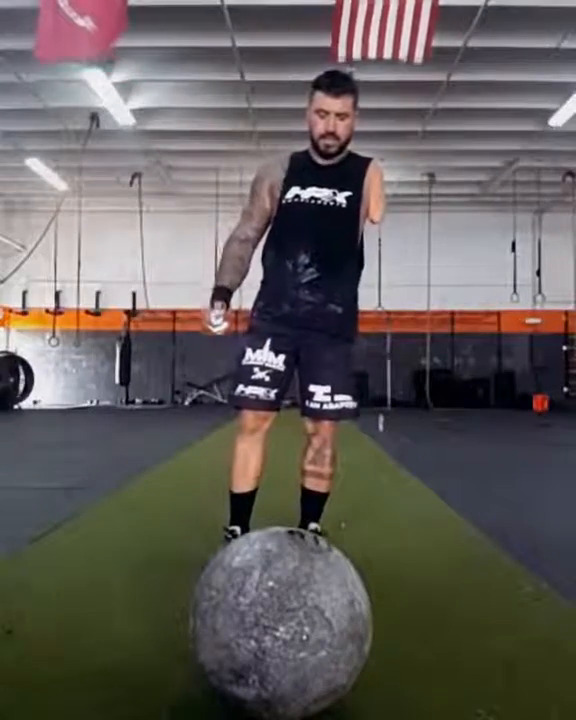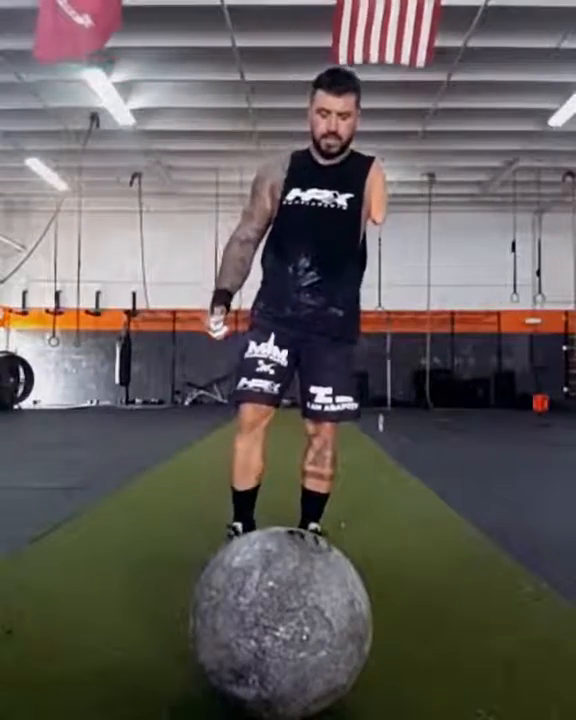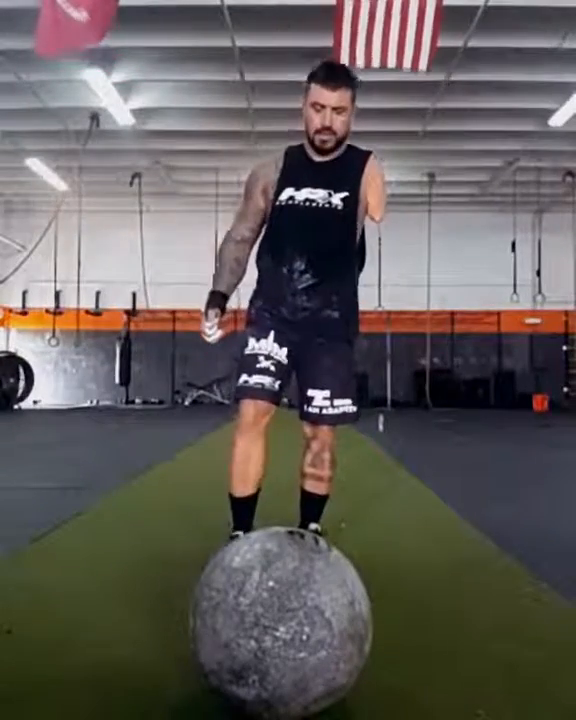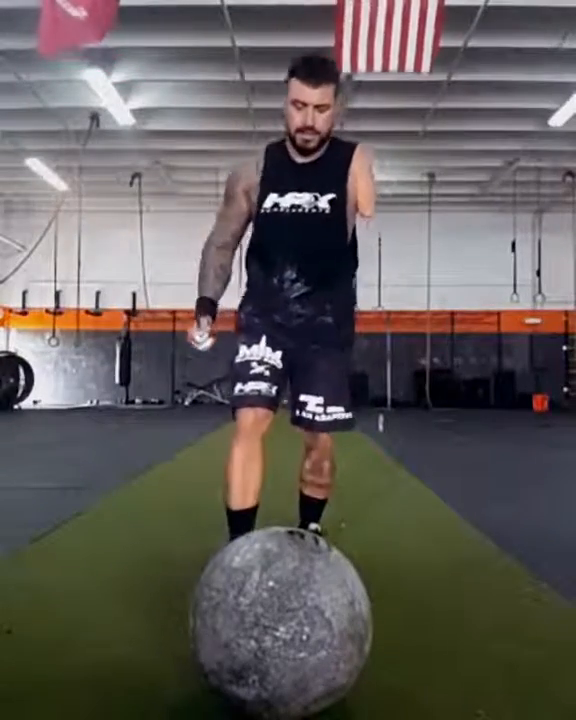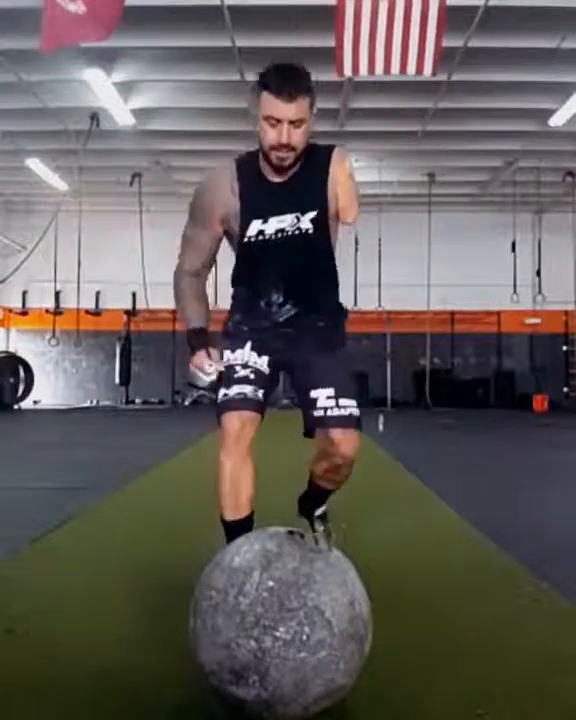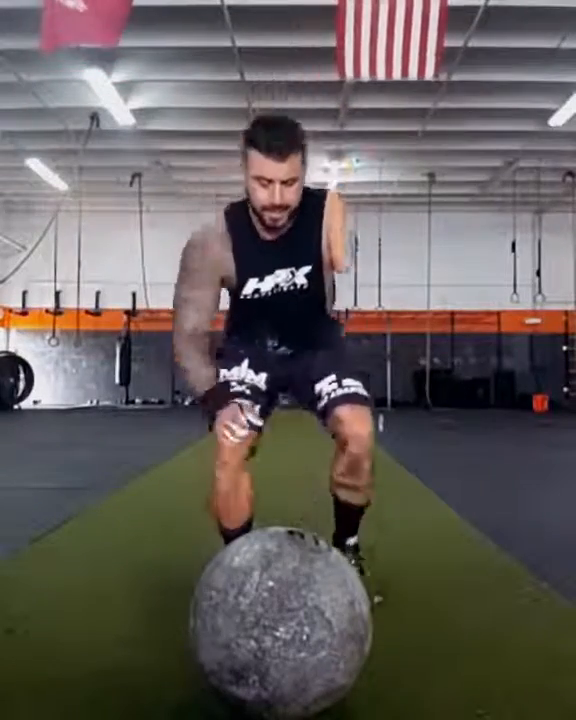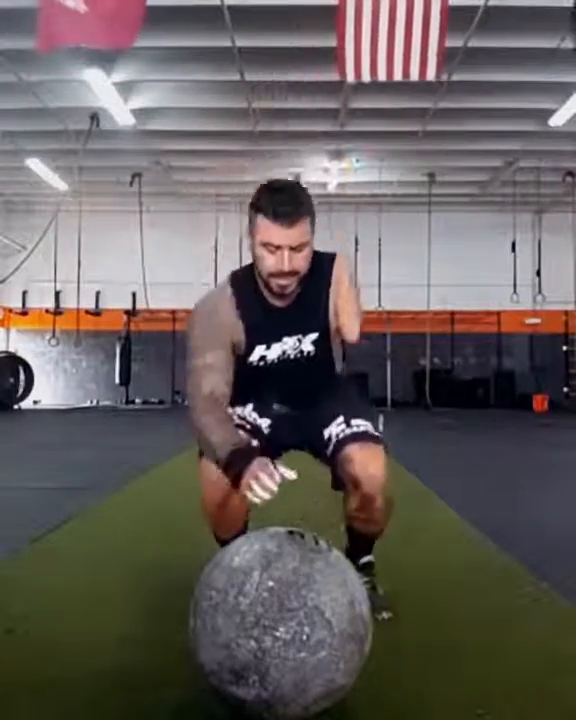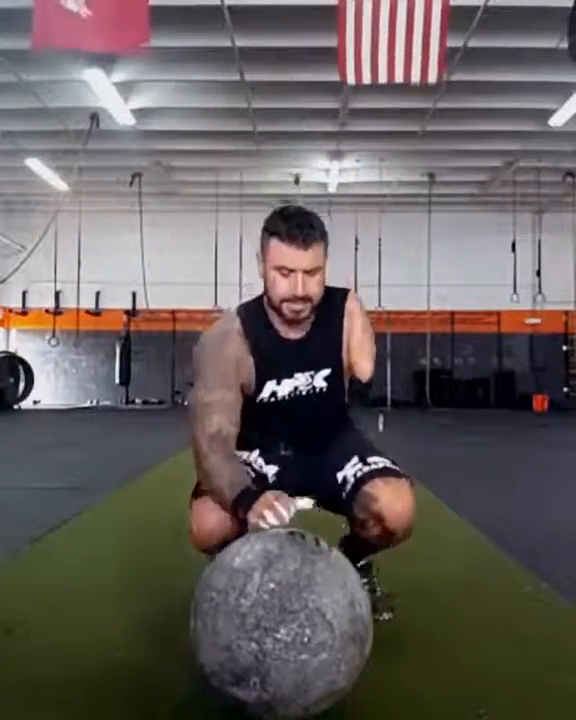
dt=0.2s
person 1, frame 1
left shoulder: (367, 174)
right shoulder: (277, 173)
right elbow: (245, 236)
right wrist: (222, 292)
left hip: (331, 325)
right hip: (272, 318)
left knee: (322, 430)
right knee: (252, 421)
left ankle: (309, 532)
right ankle: (236, 532)
person 1, frame 2
left shoulder: (370, 174)
right shoulder: (278, 172)
right elbow: (246, 237)
right wrist: (222, 296)
left hip: (332, 325)
right hip: (274, 317)
left knee: (322, 431)
right knee: (251, 417)
left ankle: (309, 532)
right ankle: (240, 528)
person 1, frame 3
left shoulder: (367, 169)
right shoulder: (272, 171)
right elbow: (240, 237)
right wrist: (217, 298)
left hip: (330, 325)
right hip: (271, 315)
left knee: (321, 434)
right knee: (251, 417)
left ankle: (309, 534)
right ankle: (240, 534)
person 1, frame 4
left shoulder: (354, 162)
right shoulder: (254, 171)
right elbow: (222, 242)
right wrist: (206, 306)
left hip: (325, 325)
right hip: (263, 319)
left knee: (319, 441)
right knee: (249, 425)
left ankle: (308, 534)
person 1, frame 5
left shoulder: (333, 168)
right shoulder: (222, 186)
right elbow: (191, 269)
right wrist: (197, 335)
left hip: (317, 326)
right hip: (252, 324)
left knee: (342, 445)
right knee: (236, 432)
left ankle: (312, 509)
person 1, frame 6
left shoulder: (327, 210)
right shoulder: (212, 243)
left elbow: (343, 276)
right elbow: (189, 333)
right wrist: (215, 399)
left hip: (315, 343)
right hip: (249, 347)
left knee: (357, 432)
right knee: (229, 450)
left ankle: (346, 546)
person 1, frame 7
left shoulder: (334, 274)
right shoulder: (220, 309)
right elbow: (207, 401)
right wrist: (240, 460)
left hip: (324, 397)
right hip: (256, 401)
left knee: (370, 472)
right knee: (218, 478)
left ankle: (359, 564)
person 1, frame 8
left shoulder: (346, 311)
right shoulder: (227, 342)
right elbow: (212, 441)
right wrist: (247, 499)
left hip: (330, 441)
right hip: (259, 450)
left knee: (397, 509)
right knee: (206, 526)
left ankle: (355, 563)
